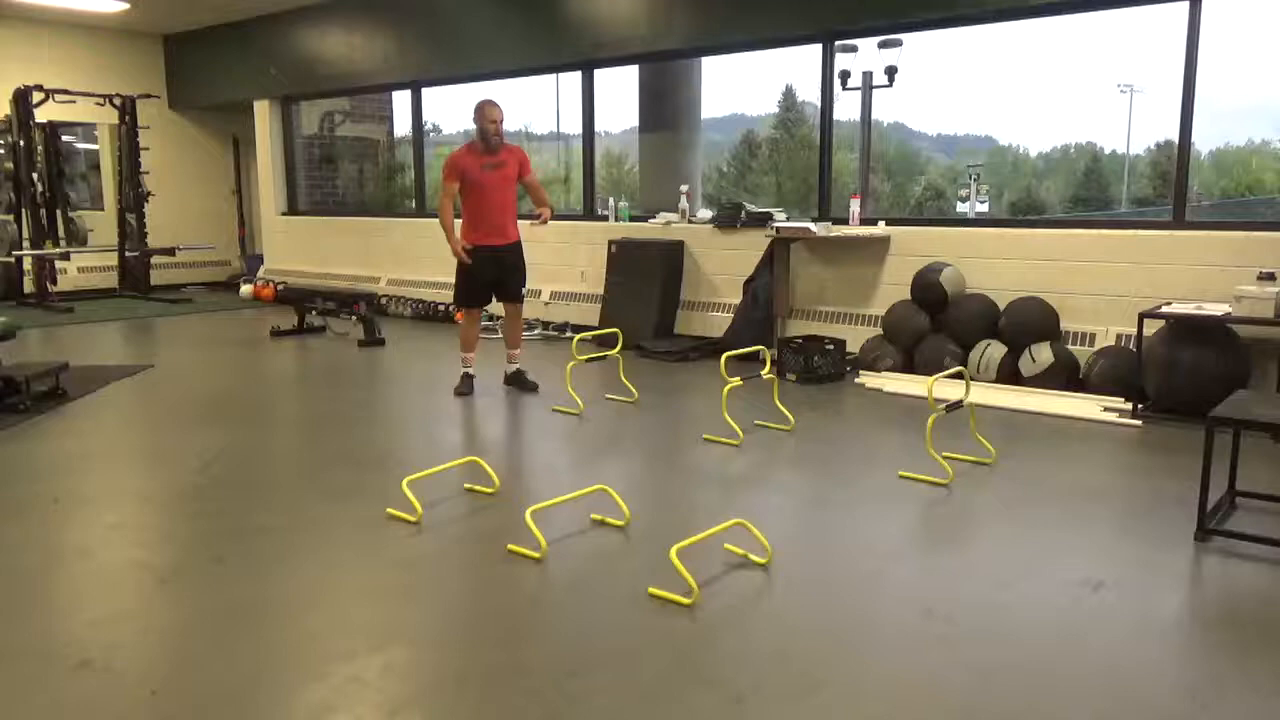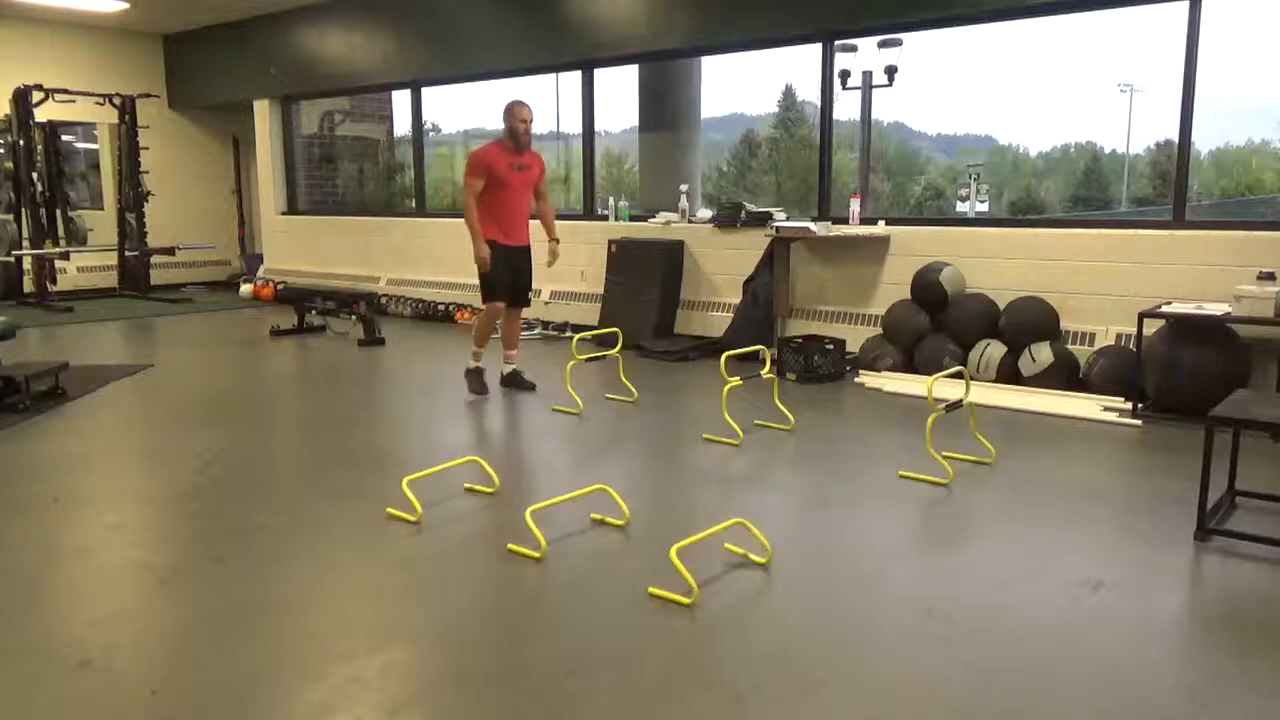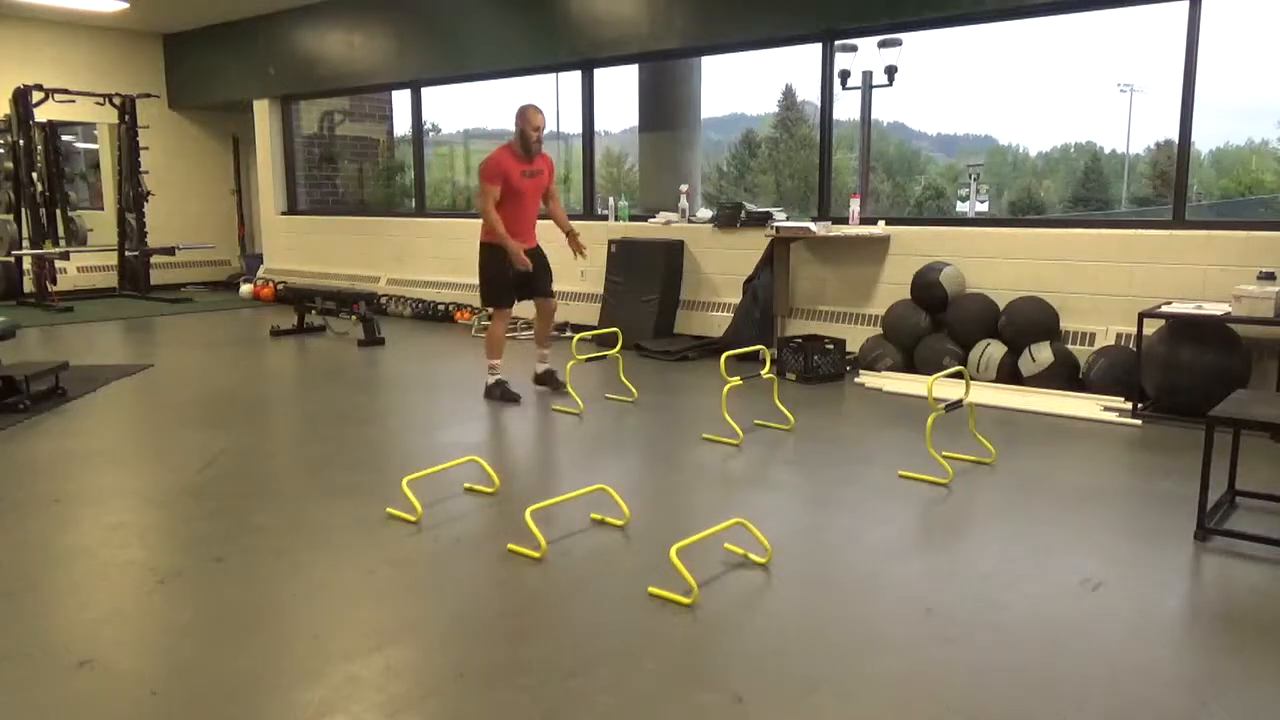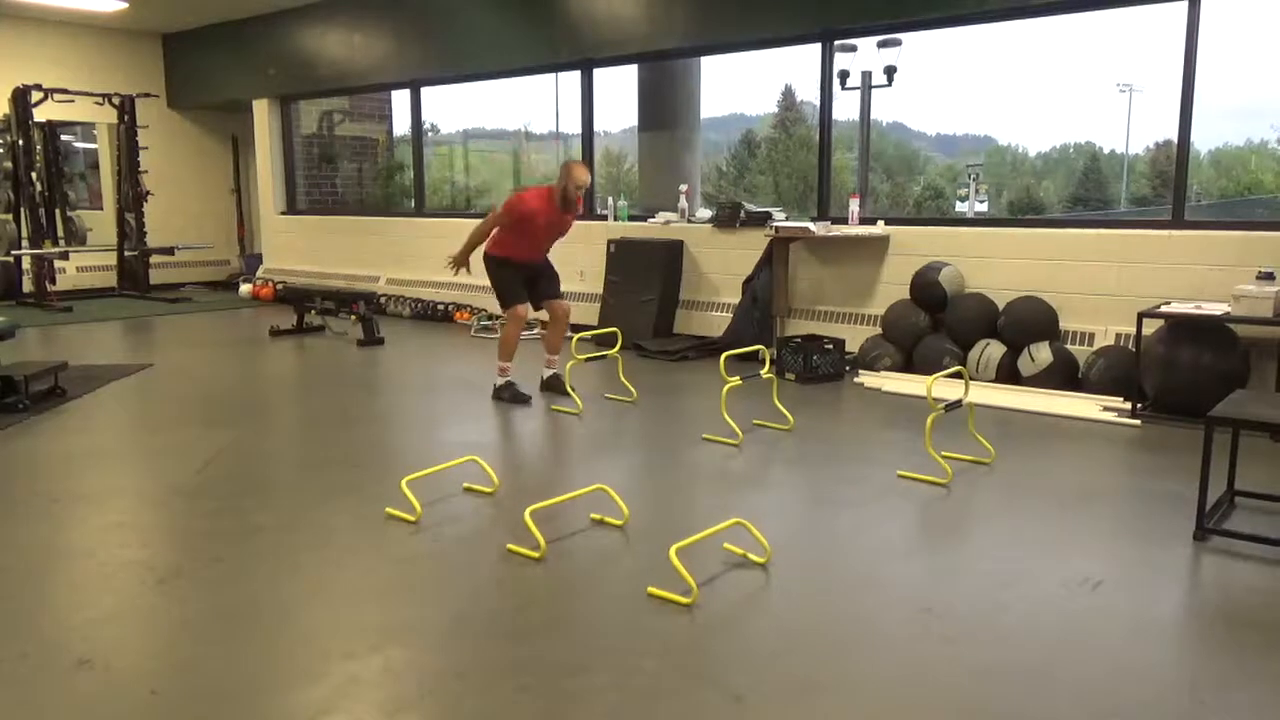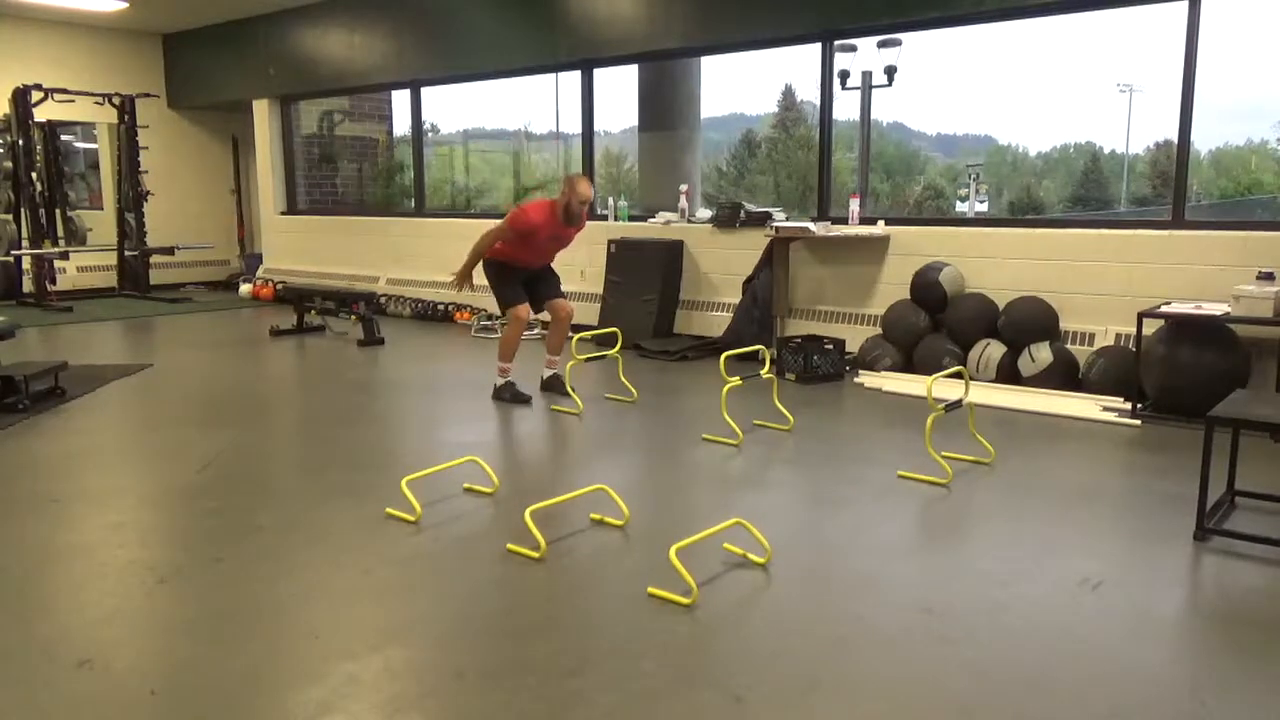
dt=0.5s
person 1, frame 1
left shoulder: (516, 155)
right shoulder: (459, 160)
left elbow: (534, 187)
right elbow: (446, 201)
left wrist: (545, 207)
right wrist: (453, 238)
left hip: (510, 245)
right hip: (475, 248)
left knee: (515, 307)
right knee: (472, 311)
left ankle: (513, 369)
right ankle: (467, 373)
person 1, frame 2
left shoulder: (535, 160)
right shoulder: (484, 156)
left elbow: (543, 200)
right elbow: (469, 200)
left wrist: (552, 238)
right wrist: (478, 243)
left hip: (521, 246)
right hip: (493, 245)
left knee: (515, 310)
right knee: (495, 306)
left ankle: (509, 370)
right ankle: (475, 364)
person 1, frame 3
left shoulder: (545, 162)
right shoulder: (496, 163)
left elbow: (551, 200)
right elbow: (487, 209)
left wrist: (569, 232)
right wrist: (510, 247)
left hip: (531, 247)
right hip: (499, 248)
left knee: (548, 304)
right knee: (501, 313)
left ankle: (543, 369)
right ankle: (493, 381)
person 1, frame 4
left shoulder: (575, 207)
right shoulder: (528, 202)
right elbow: (488, 224)
right wrist: (464, 255)
left hip: (536, 260)
right hip: (503, 259)
left knee: (561, 311)
right knee: (519, 313)
left ankle: (550, 375)
right ankle: (502, 383)
person 1, frame 5
left shoulder: (577, 221)
right shoulder: (531, 216)
right elbow: (490, 238)
left wrist: (548, 269)
right wrist: (466, 270)
left hip: (536, 266)
right hip: (503, 264)
left knee: (564, 312)
right knee: (520, 316)
left ankle: (550, 375)
right ankle: (502, 383)
